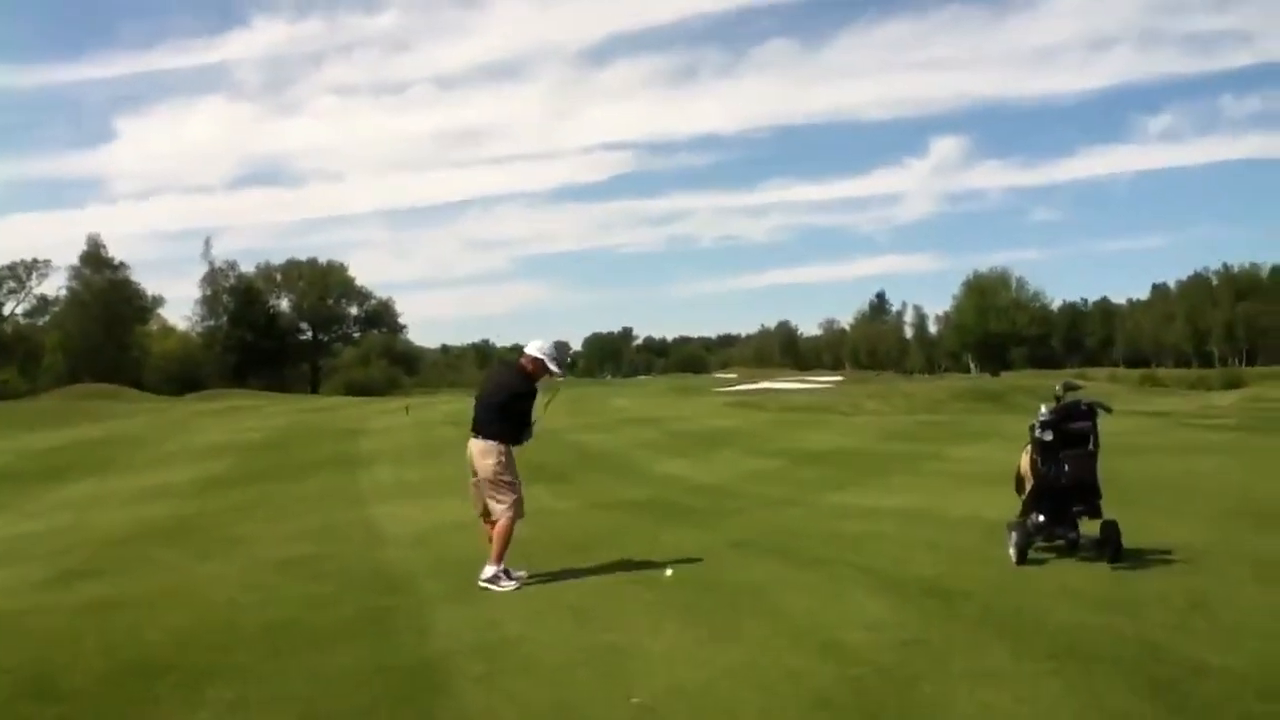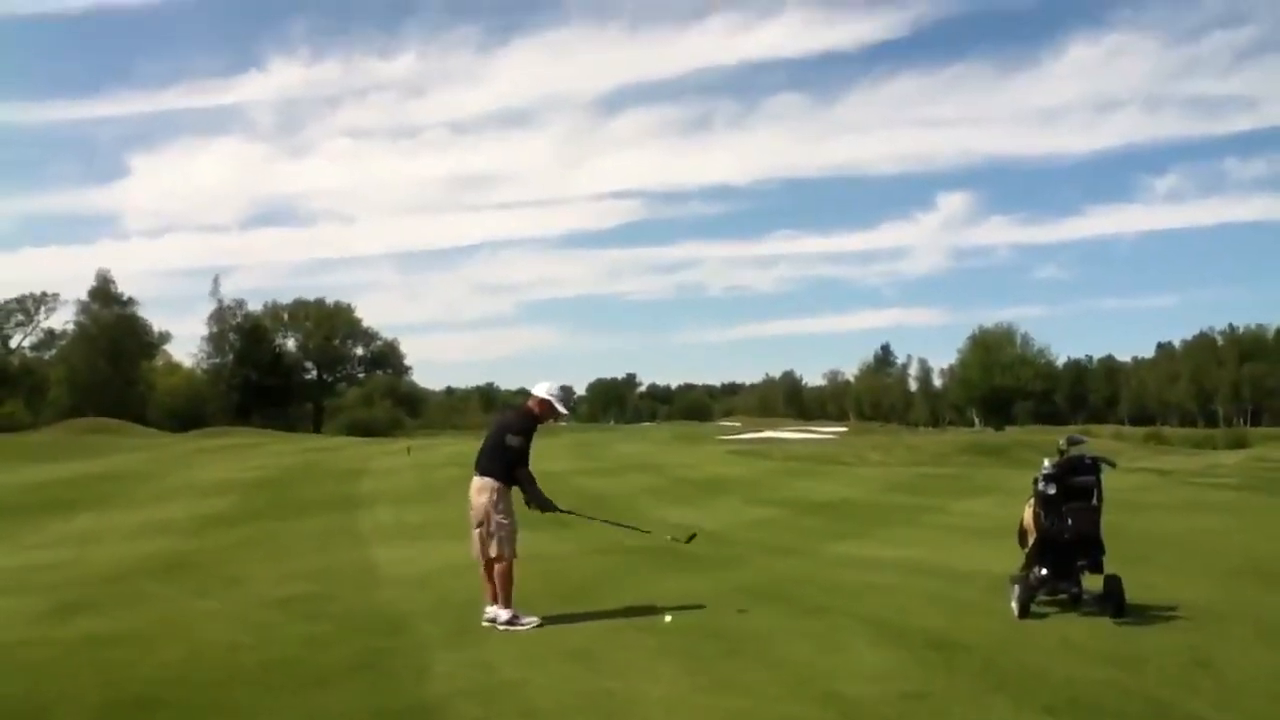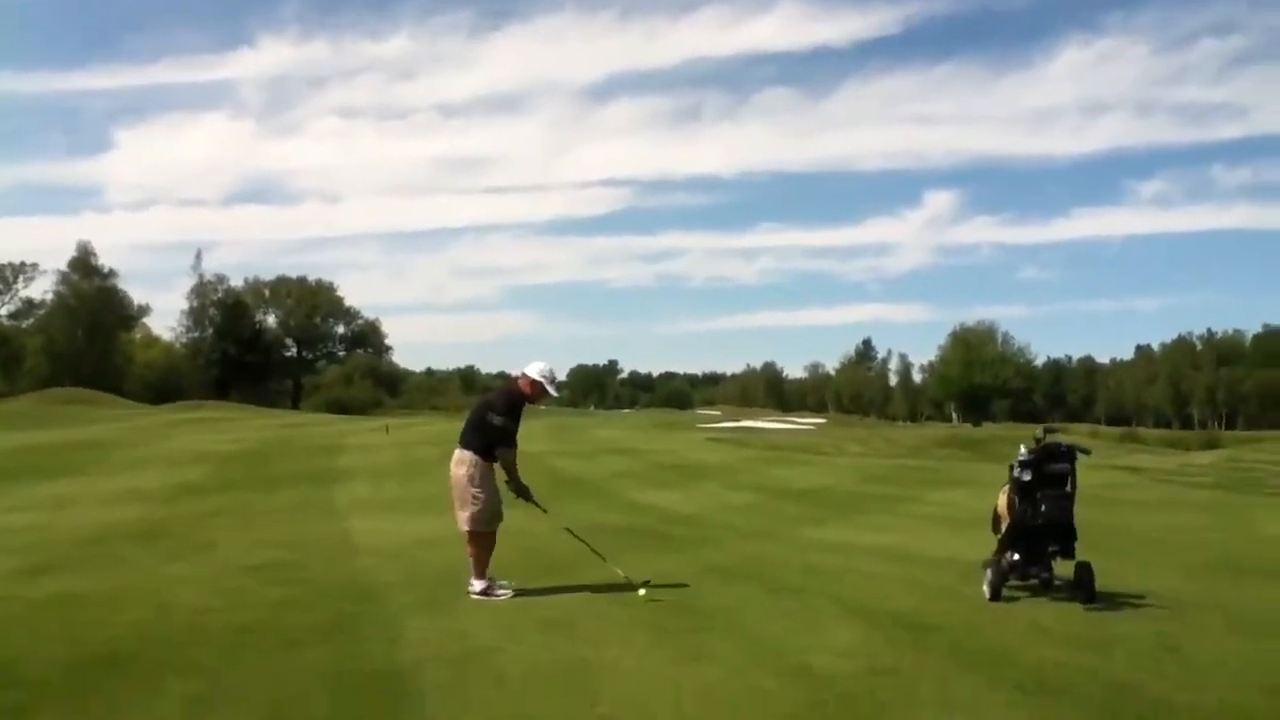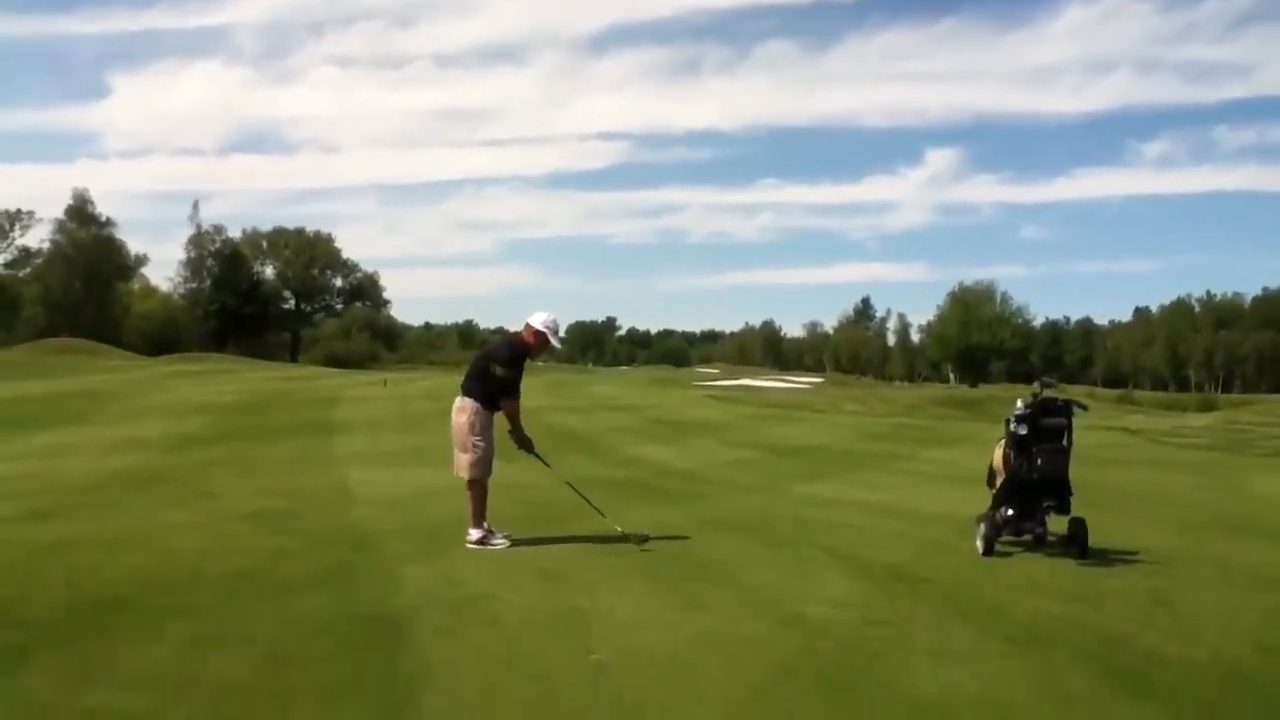
dt=0.4s
person 1, frame 1
left shoulder: (497, 371)
right shoulder: (524, 385)
right elbow: (523, 427)
left wrist: (516, 433)
right wrist: (523, 434)
left hip: (477, 444)
right hip: (494, 449)
left knee: (492, 511)
right knee: (508, 512)
left ankle: (497, 566)
right ankle: (491, 571)
person 1, frame 2
left shoulder: (516, 418)
right shoulder: (521, 422)
right elbow: (519, 467)
left wrist: (530, 495)
right wrist: (538, 496)
left hip: (487, 485)
right hip: (492, 488)
left knee: (491, 553)
right knee: (502, 553)
left ankle: (492, 609)
right ankle: (506, 613)
person 1, frame 3
left shoulder: (512, 399)
right shoulder: (505, 401)
left elbow: (507, 444)
right elbow: (501, 447)
left wrist: (514, 480)
right wrist: (516, 481)
left hip: (480, 462)
right hip: (471, 462)
left knee: (490, 521)
right knee: (478, 524)
left ankle: (482, 576)
right ankle: (479, 583)
person 1, frame 4
left shoulder: (515, 349)
right shoulder: (507, 351)
left elbow: (510, 395)
right elbow: (506, 398)
left wrist: (518, 431)
right wrist: (519, 432)
left hip: (480, 410)
right hip: (472, 409)
left knee: (481, 472)
right knee: (476, 473)
left ankle: (481, 526)
right ankle: (476, 533)
